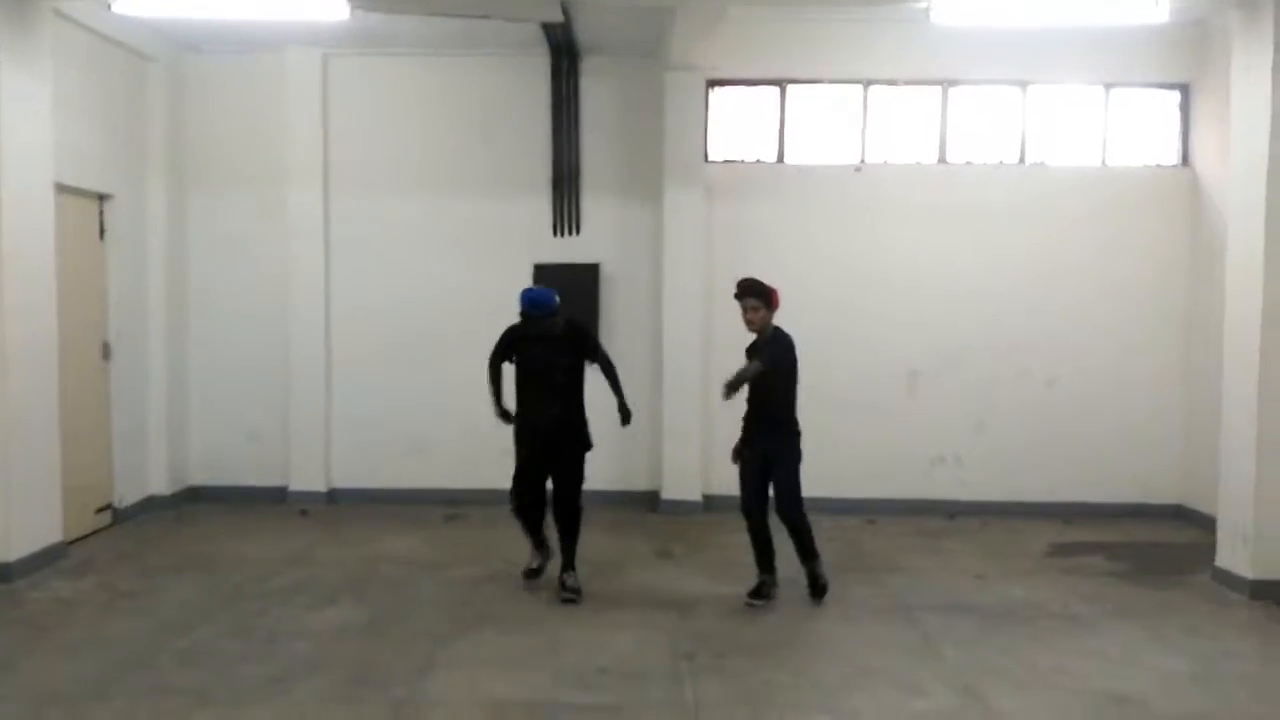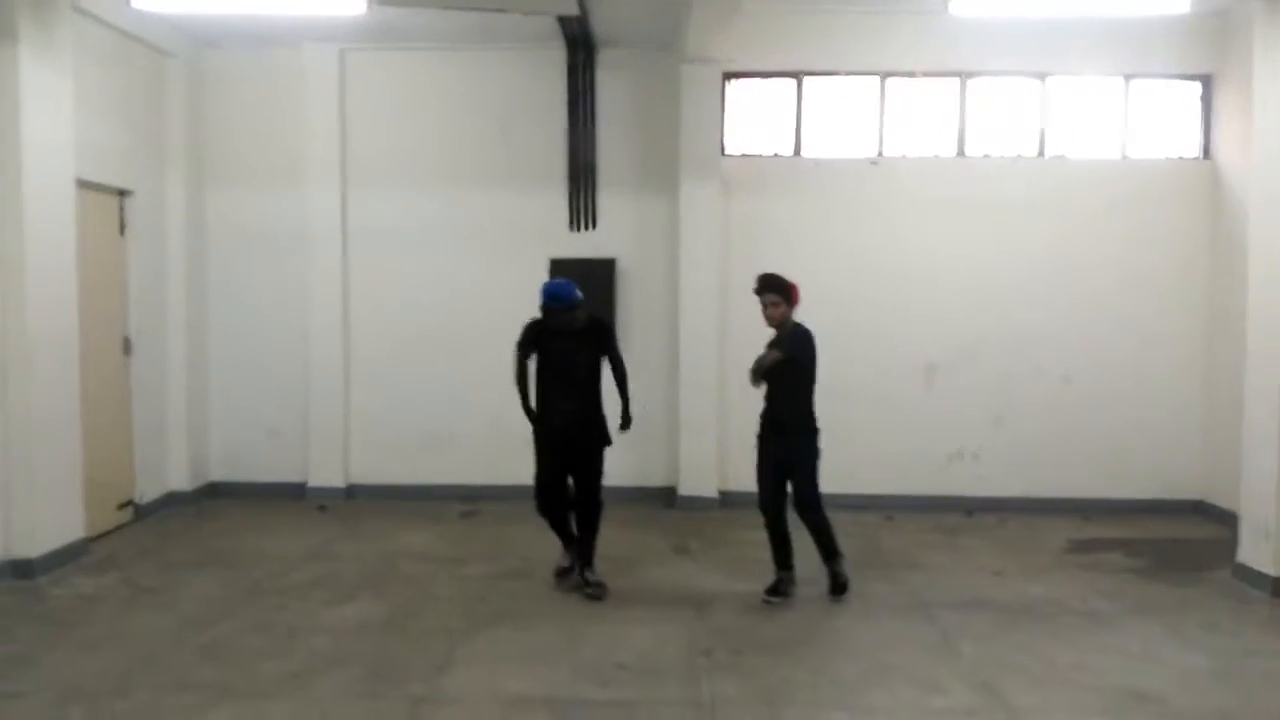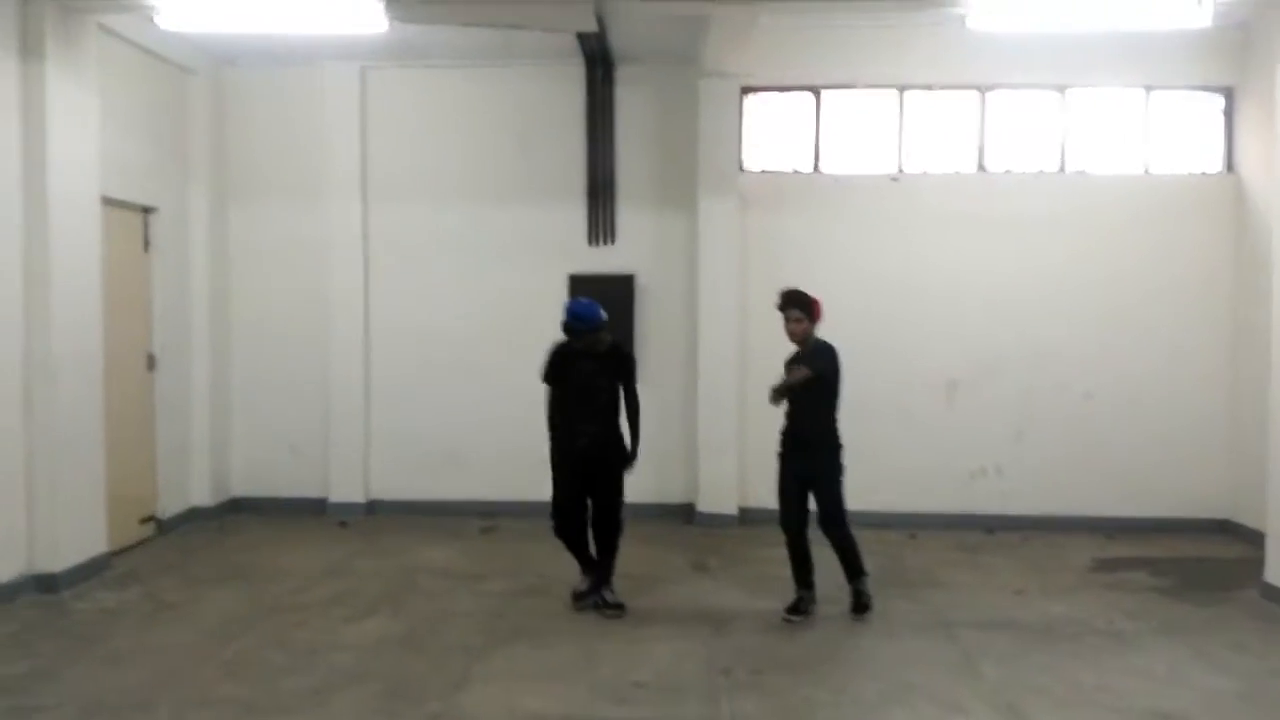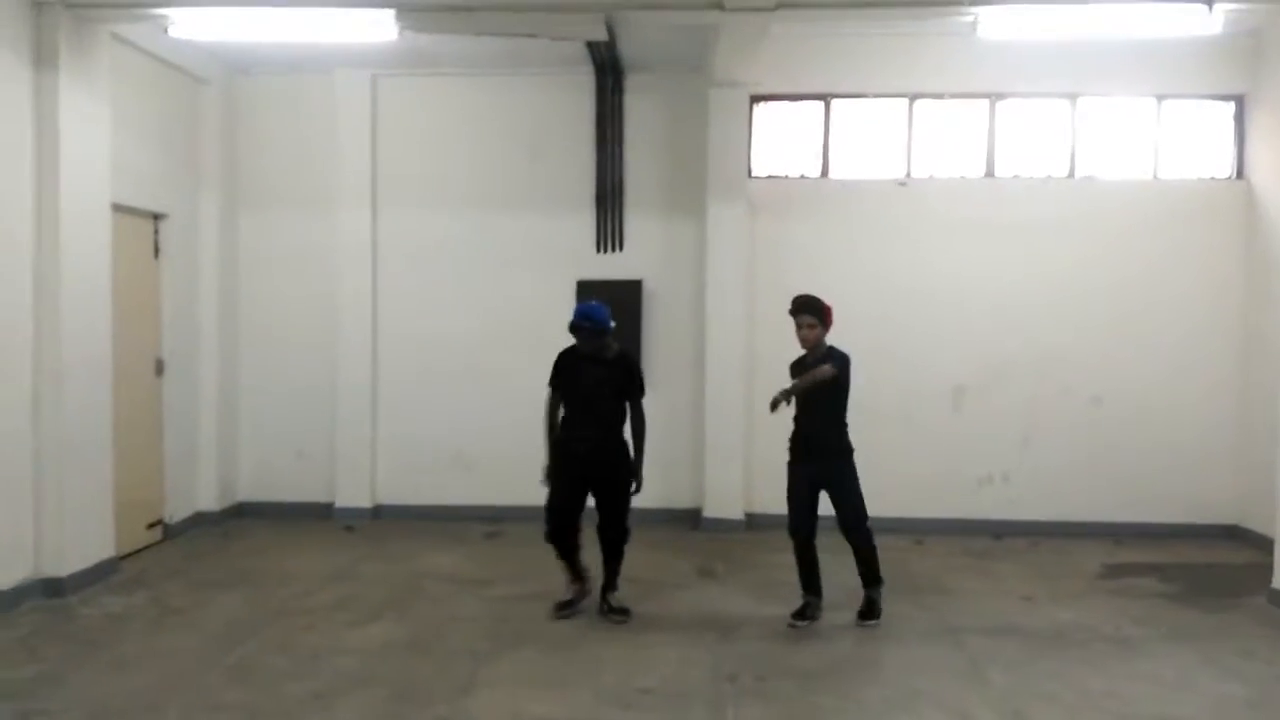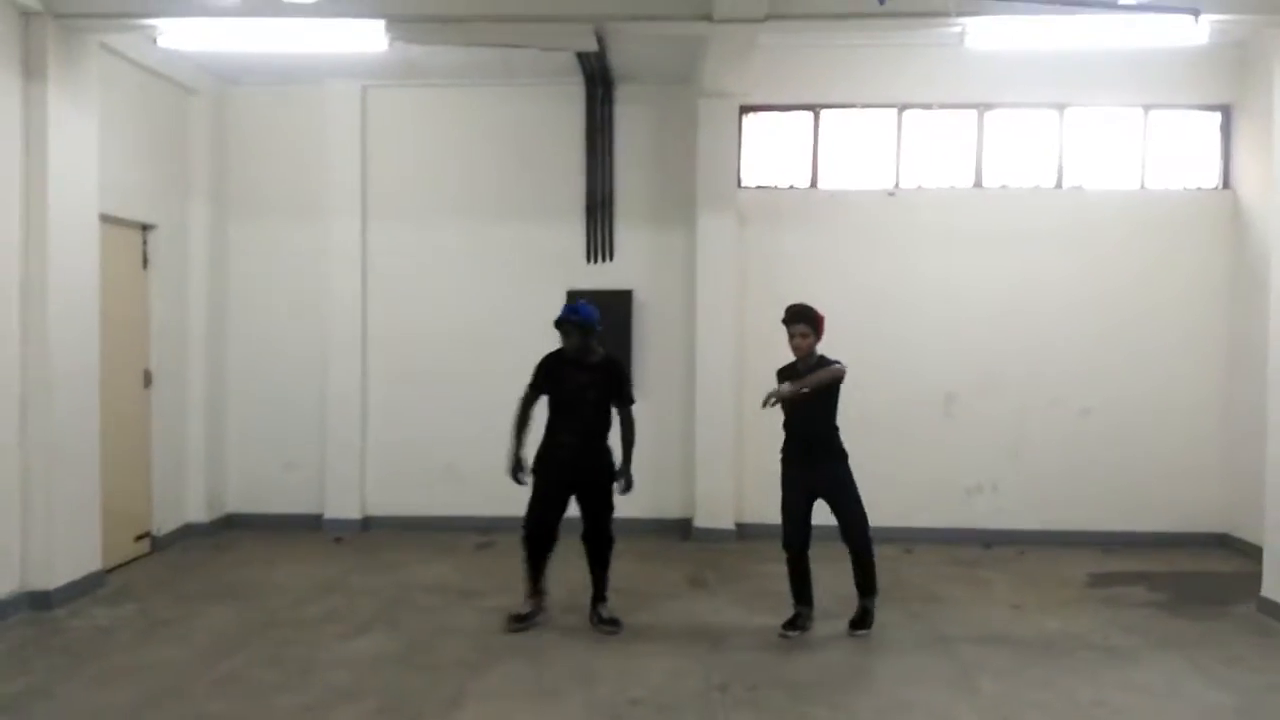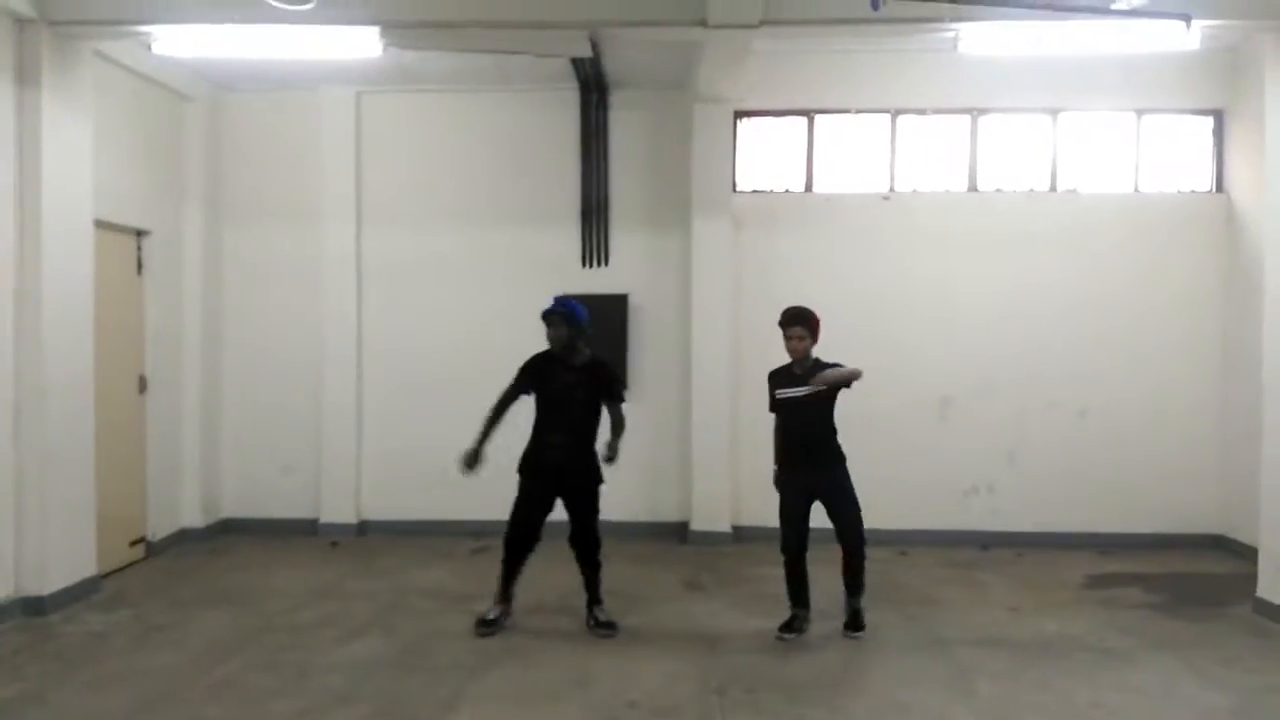
dt=0.1s
person 1, frame 1
left shoulder: (781, 343)
right shoulder: (754, 348)
left elbow: (748, 374)
left wrist: (730, 385)
right wrist: (743, 438)
left hip: (783, 440)
right hip: (756, 440)
left knee: (789, 509)
right knee: (752, 511)
left ankle: (813, 567)
right ankle: (767, 577)
person 1, frame 2
left shoulder: (800, 336)
right shoulder: (777, 344)
left elbow: (763, 363)
left wrist: (756, 372)
left hip: (800, 436)
right hip: (772, 436)
left knee: (807, 505)
right knee: (770, 508)
left ankle: (835, 566)
right ankle: (785, 574)
person 1, frame 3
left shoulder: (824, 353)
right shoulder: (795, 361)
left elbow: (792, 380)
left wrist: (778, 391)
left hip: (823, 453)
right hip: (793, 453)
left knee: (833, 522)
right knee: (792, 526)
left ankle: (859, 584)
right ankle: (805, 593)
person 1, frame 4
left shoulder: (833, 358)
right shoulder: (798, 366)
left elbow: (822, 374)
left wrist: (786, 392)
left hip: (836, 457)
right hip: (801, 459)
left knee: (854, 527)
right knee: (800, 532)
left ankle: (873, 593)
right ankle: (812, 599)
person 1, frame 5
left shoulder: (827, 367)
right shoulder: (785, 373)
left elbow: (839, 371)
left wrist: (789, 389)
left hip: (832, 465)
right hip: (795, 469)
left knee: (857, 533)
right knee: (794, 543)
left ankle: (867, 602)
right ankle: (803, 609)
person 1, frame 6
left shoulder: (826, 371)
right shoulder: (777, 378)
left elbow: (853, 374)
left wrist: (832, 377)
right wrist: (777, 465)
left hip: (831, 467)
right hip: (793, 473)
left knee: (853, 536)
right knee: (793, 545)
left ankle: (854, 603)
right ankle: (799, 611)
person 2, frame 1
left shoulder: (577, 335)
right shoulder: (516, 335)
left elbow: (604, 363)
right elbow: (495, 363)
left wrist: (621, 401)
right wrist: (499, 406)
left hip: (570, 431)
right hip: (531, 430)
left knee: (568, 501)
right knee: (525, 497)
left ankle: (568, 570)
right ankle: (539, 548)
person 2, frame 2
left shoulder: (598, 330)
right shoulder: (537, 330)
left elbow: (617, 364)
right elbow: (522, 363)
left wrist: (626, 407)
right wrist: (527, 406)
left hip: (588, 426)
right hip: (550, 426)
left knee: (588, 497)
right knee: (549, 495)
left ankle: (586, 566)
right ankle: (570, 548)
person 2, frame 3
left shoulder: (620, 356)
right shoulder: (562, 354)
left elbow: (630, 397)
right elbow: (554, 399)
left wrist: (635, 444)
right wrist: (555, 441)
left hip: (608, 449)
right hip: (569, 450)
left knee: (607, 519)
right knee: (566, 518)
left ankle: (604, 586)
right ankle: (588, 571)
person 2, frame 4
left shoulder: (626, 364)
right shoulder: (568, 359)
left elbow: (637, 413)
right elbow: (554, 408)
left wrist: (638, 465)
right wrist: (552, 457)
left hip: (612, 456)
right hip: (571, 454)
left knee: (614, 526)
right knee: (559, 525)
left ankle: (610, 594)
right ankle: (577, 581)
person 2, frame 5
left shoulder: (612, 369)
right shoulder: (553, 363)
left elbow: (625, 418)
right elbow: (527, 404)
left wrist: (626, 464)
right wrist: (516, 452)
left hip: (596, 463)
right hip: (554, 460)
left knee: (599, 535)
right knee: (537, 530)
left ankle: (599, 603)
right ankle: (534, 598)
person 2, frame 6
left shoulder: (600, 370)
right shoulder: (540, 364)
left elbow: (616, 413)
right elbow: (506, 401)
left wrist: (614, 442)
right wrist: (480, 444)
left hip: (580, 464)
right hip: (540, 462)
left knee: (586, 537)
right knee: (520, 532)
left ankle: (595, 608)
right ankle: (501, 603)
